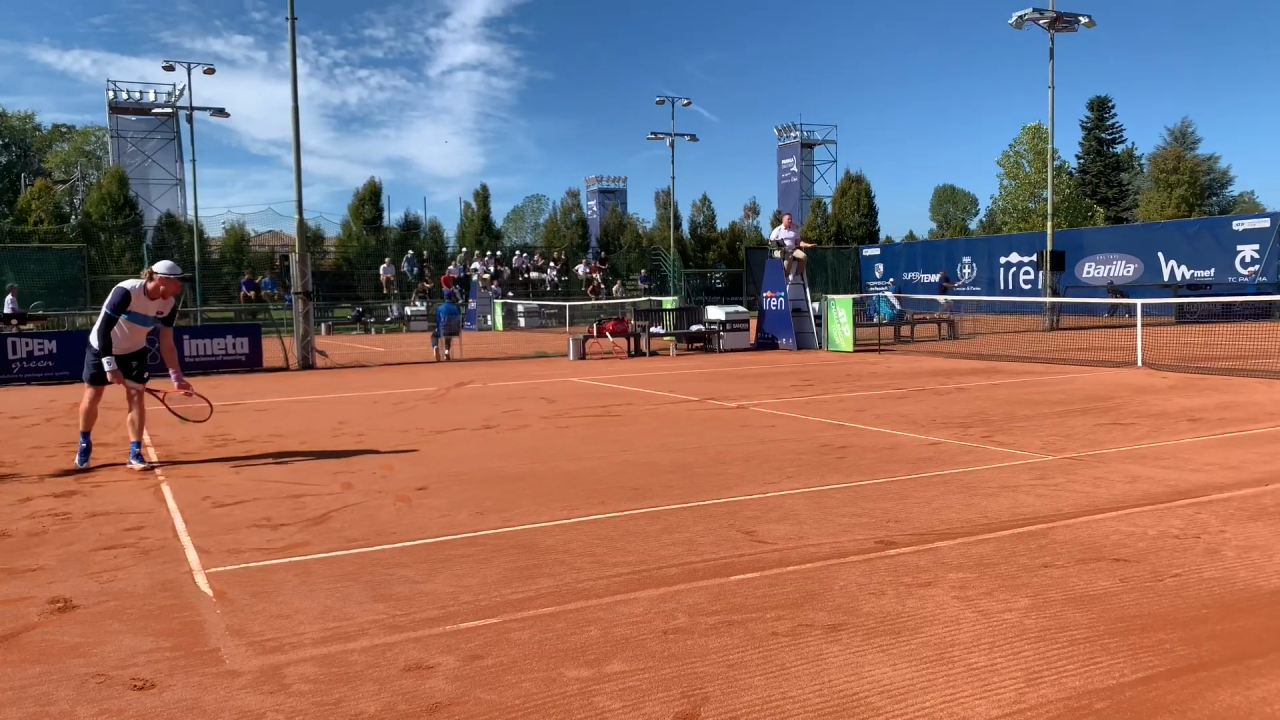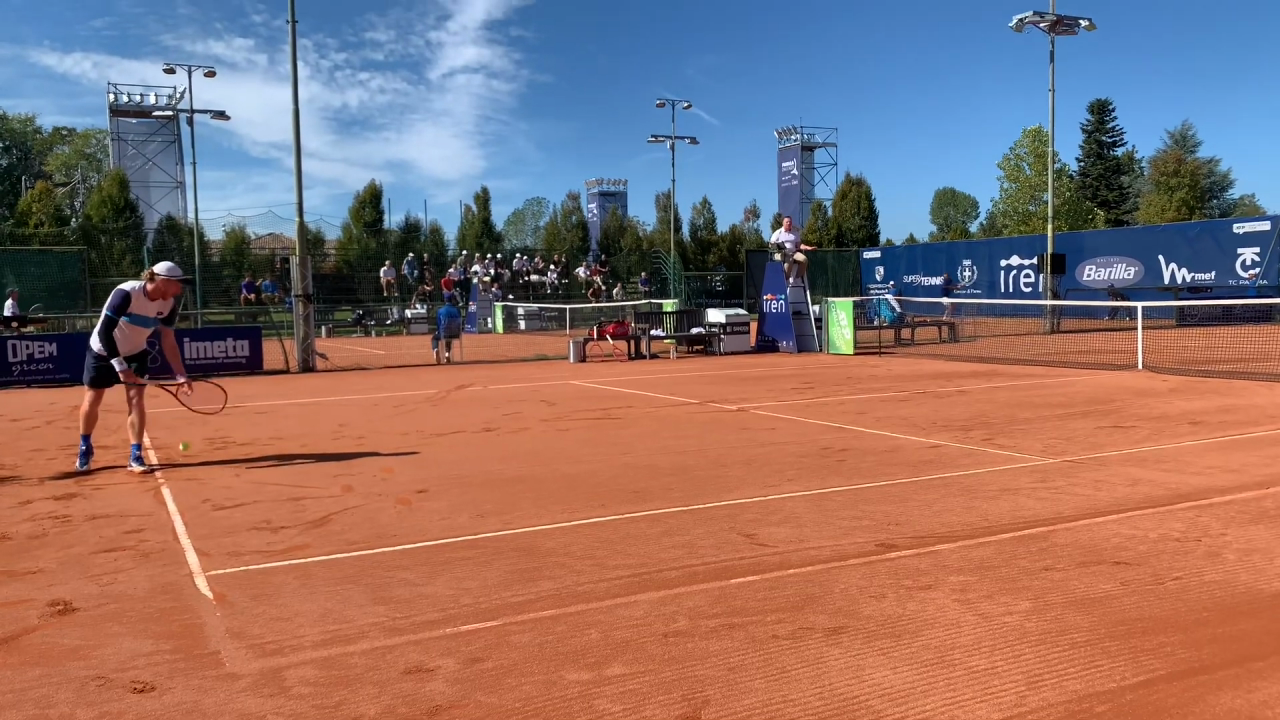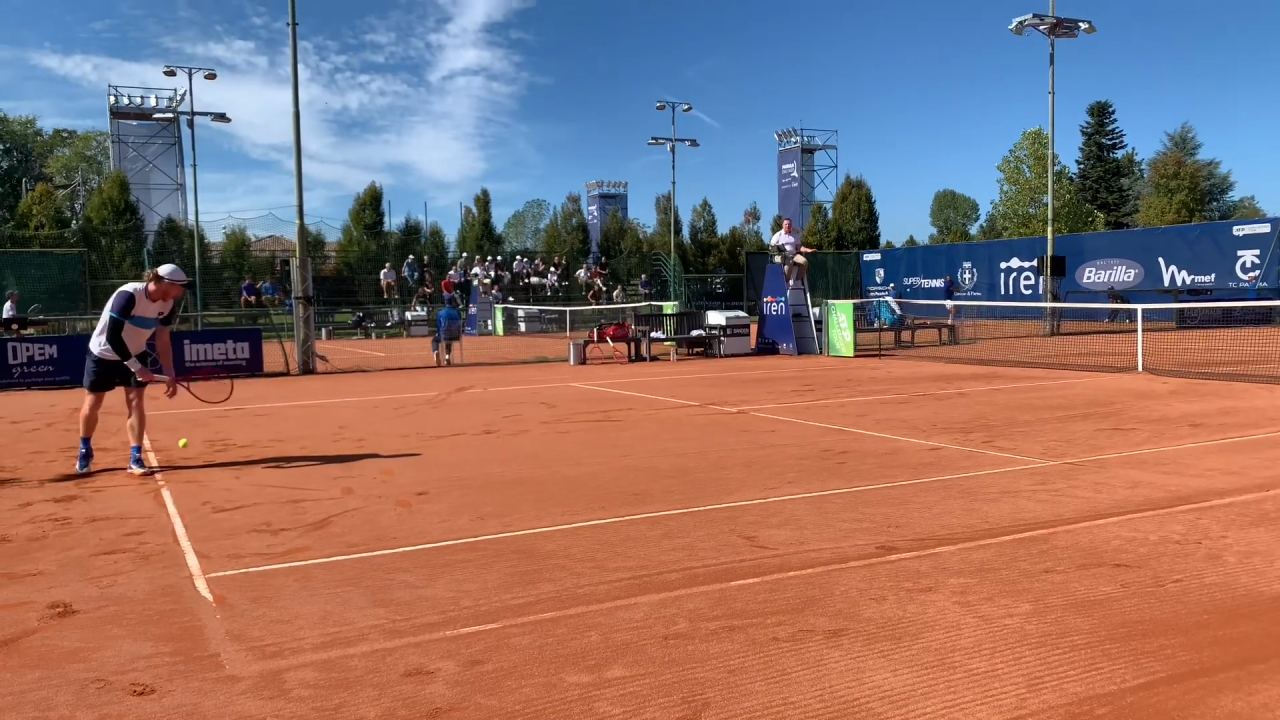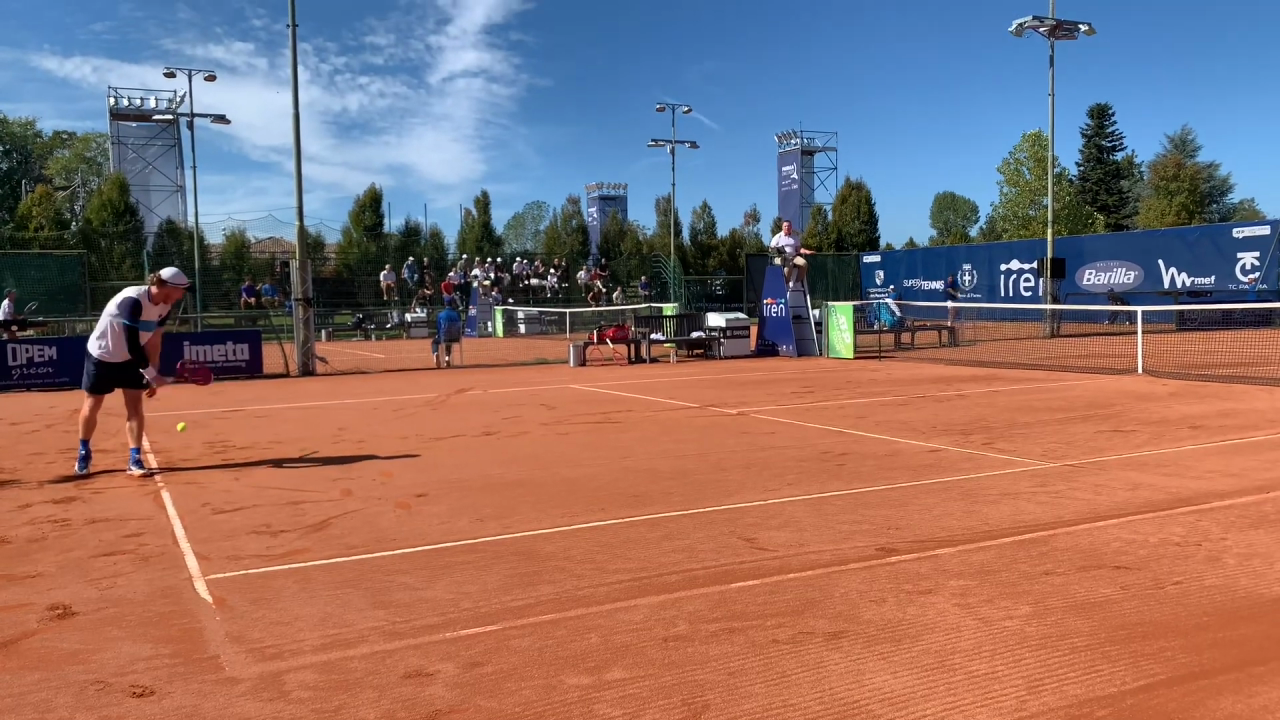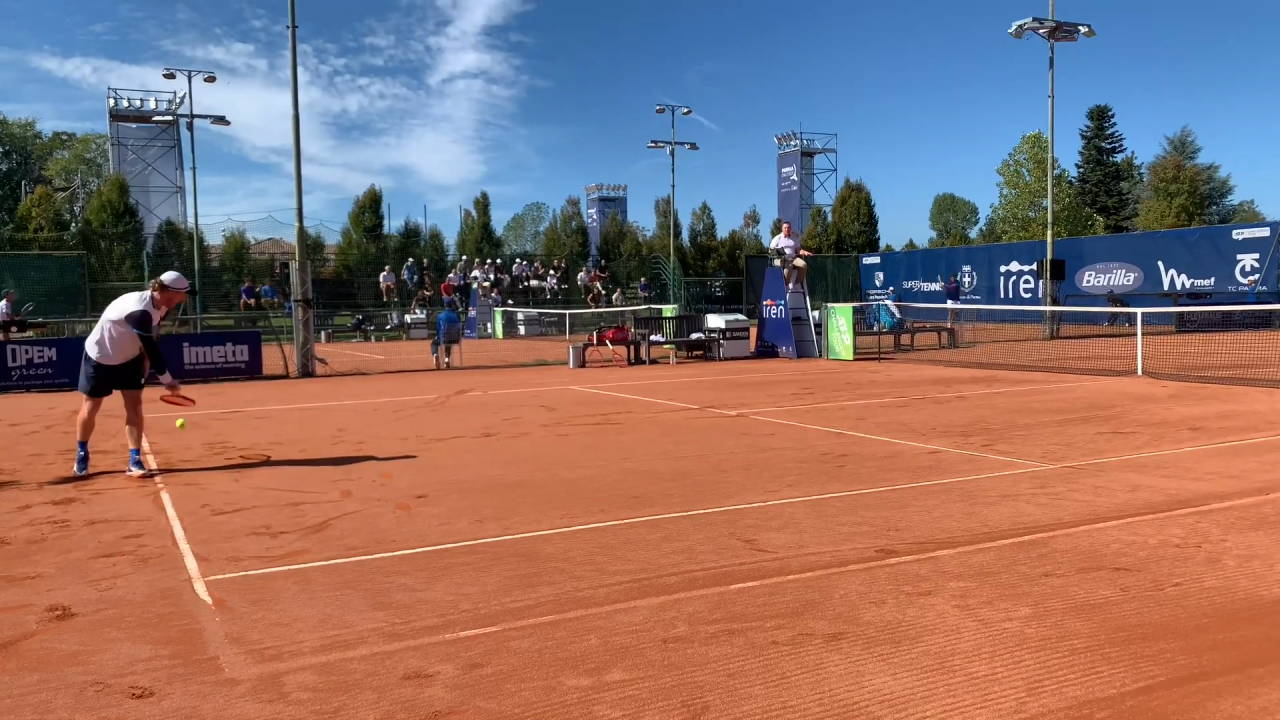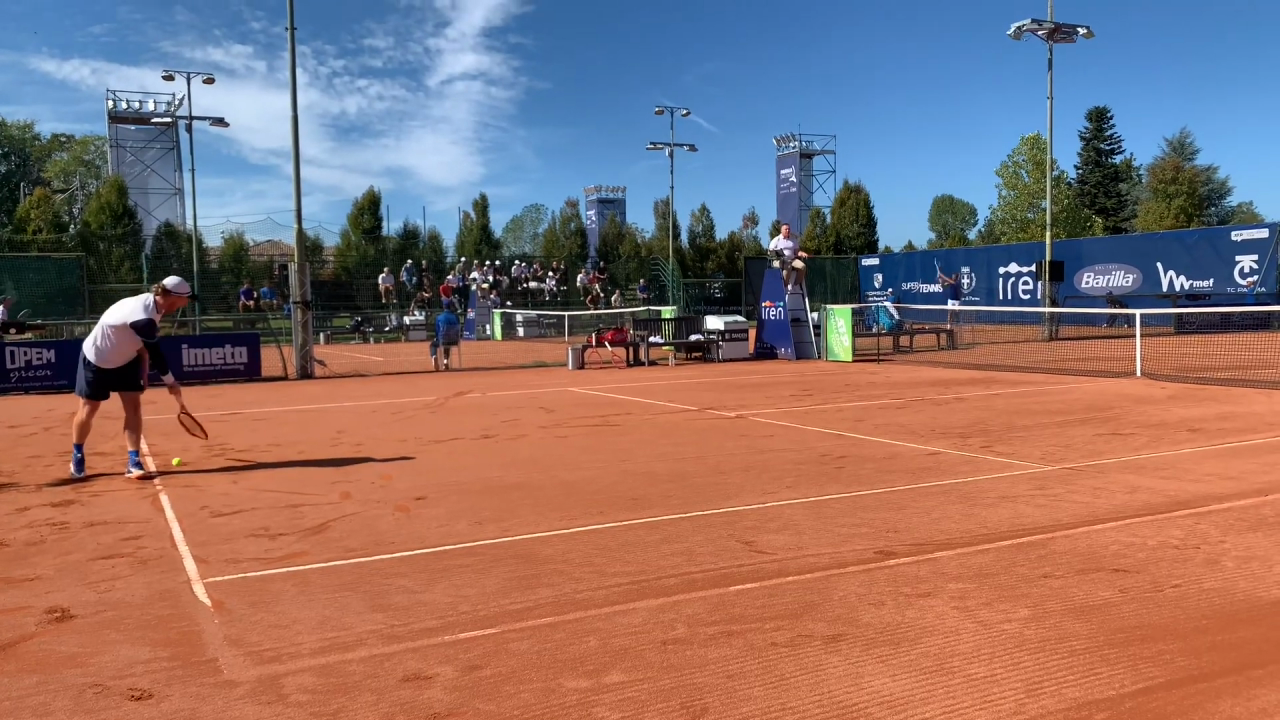
dt=0.1s
person 1, frame 1
left shoulder: (169, 304)
right shoulder: (126, 292)
left elbow: (167, 343)
right elbow: (103, 330)
left wrist: (176, 377)
right wrist: (110, 366)
left hip: (134, 351)
right hip: (102, 348)
left knee: (137, 398)
right knee: (92, 398)
left ankle: (135, 453)
right ankle: (84, 445)
person 1, frame 2
left shoulder: (168, 305)
right shoulder: (126, 294)
left elbow: (168, 342)
right elbow: (104, 332)
left wrist: (181, 376)
right wrist: (120, 366)
left hip: (135, 353)
right hip: (103, 351)
left knee: (136, 400)
right knee: (92, 401)
left ankle: (135, 456)
right ankle: (85, 448)
person 1, frame 3
left shoulder: (168, 305)
right shoulder: (129, 296)
left elbow: (163, 341)
right elbow: (112, 336)
left wrist: (170, 375)
right wrist: (137, 367)
left hip: (135, 354)
right hip: (102, 353)
left knee: (136, 403)
right knee: (92, 404)
left ankle: (135, 458)
right ankle: (85, 451)
person 1, frame 4
left shoulder: (164, 306)
right shoulder: (133, 301)
left elbow: (153, 341)
right elbow: (133, 344)
left wrist: (152, 378)
right wrist: (152, 375)
left hip: (131, 358)
right hip: (101, 355)
left knee: (135, 405)
right knee: (92, 406)
left ankle: (135, 460)
right ankle: (84, 453)
person 1, frame 5
left shoulder: (159, 306)
right shoulder: (140, 310)
right elbow: (152, 349)
left wrist: (144, 373)
right wrist: (168, 380)
left hip: (128, 358)
right hip: (98, 356)
left knee: (134, 405)
right knee: (91, 408)
left ankle: (134, 461)
right ankle: (82, 454)
person 1, frame 6
left shoulder: (157, 306)
right shoulder: (144, 317)
right elbow: (155, 353)
left wrist: (143, 372)
right wrist: (170, 382)
left hip: (126, 360)
right hip: (96, 359)
left knee: (133, 407)
right knee: (87, 411)
left ankle: (133, 462)
right ankle: (77, 456)
